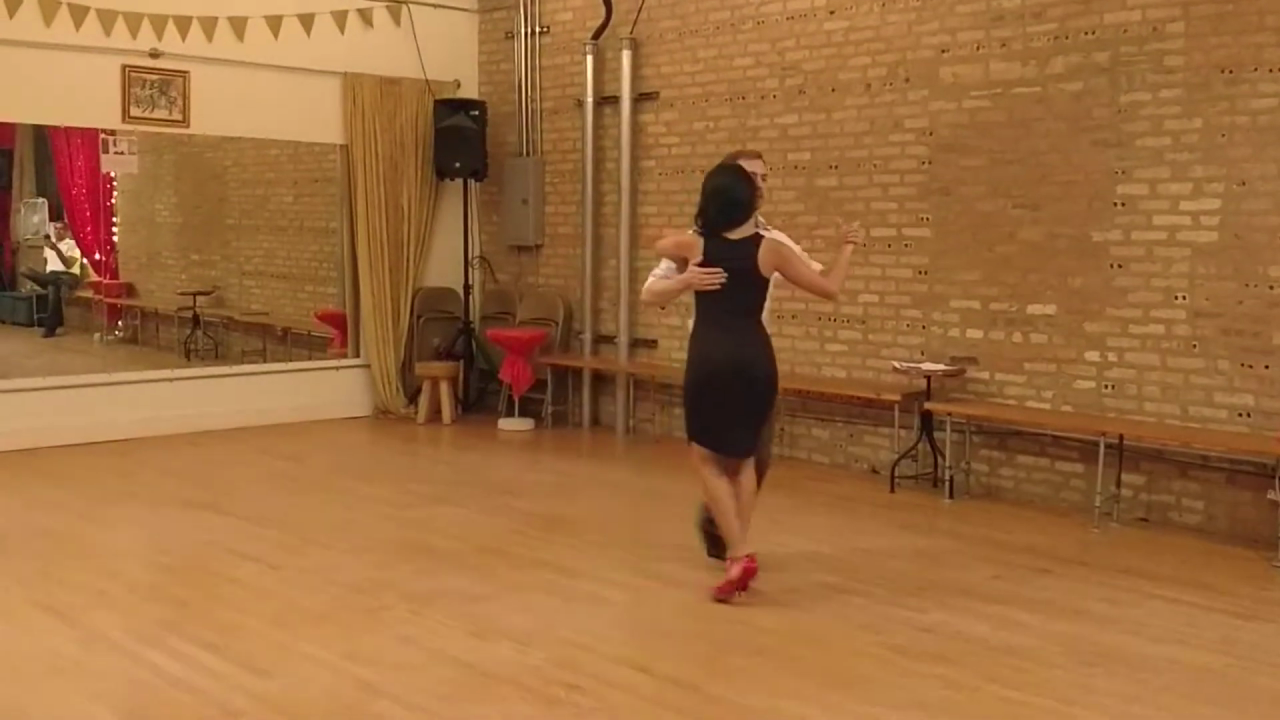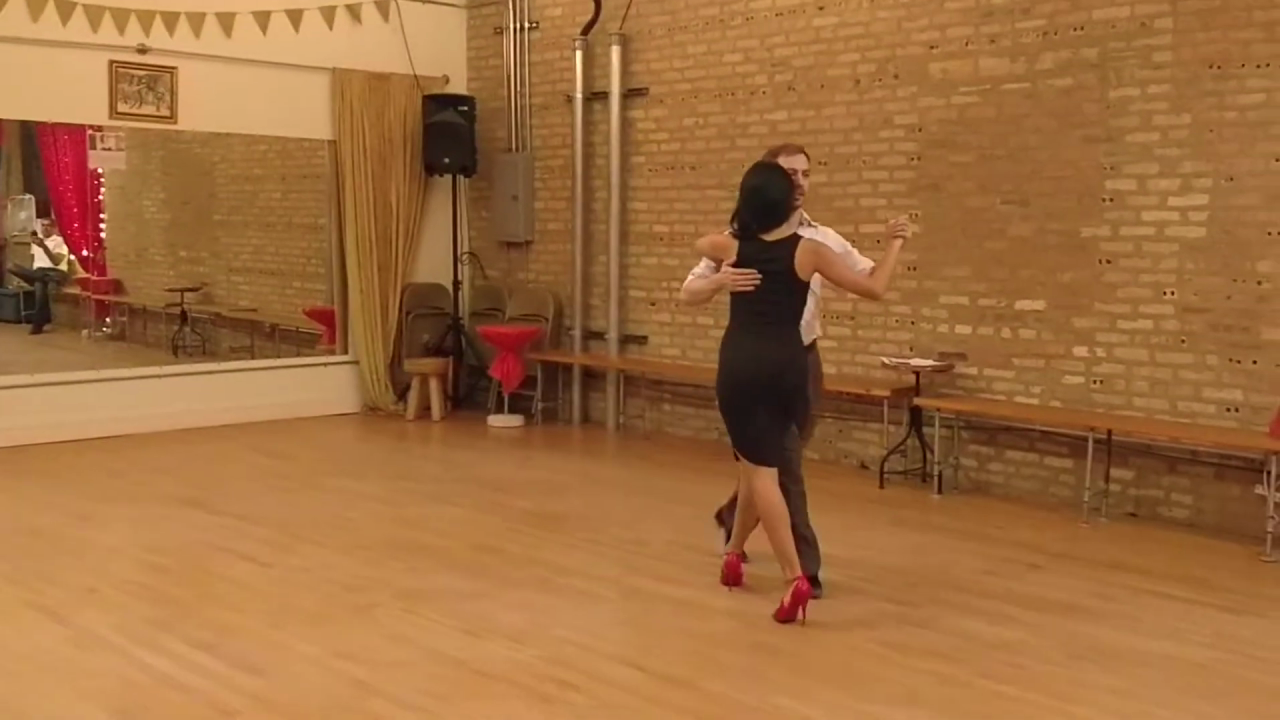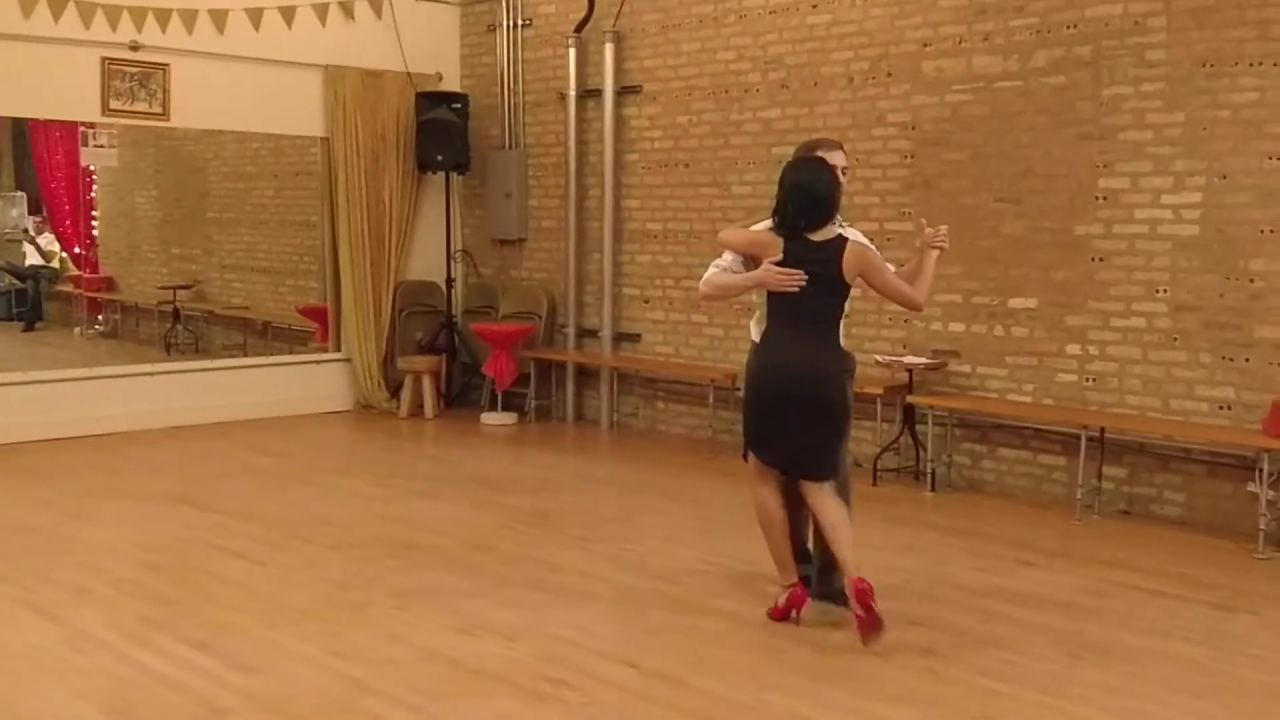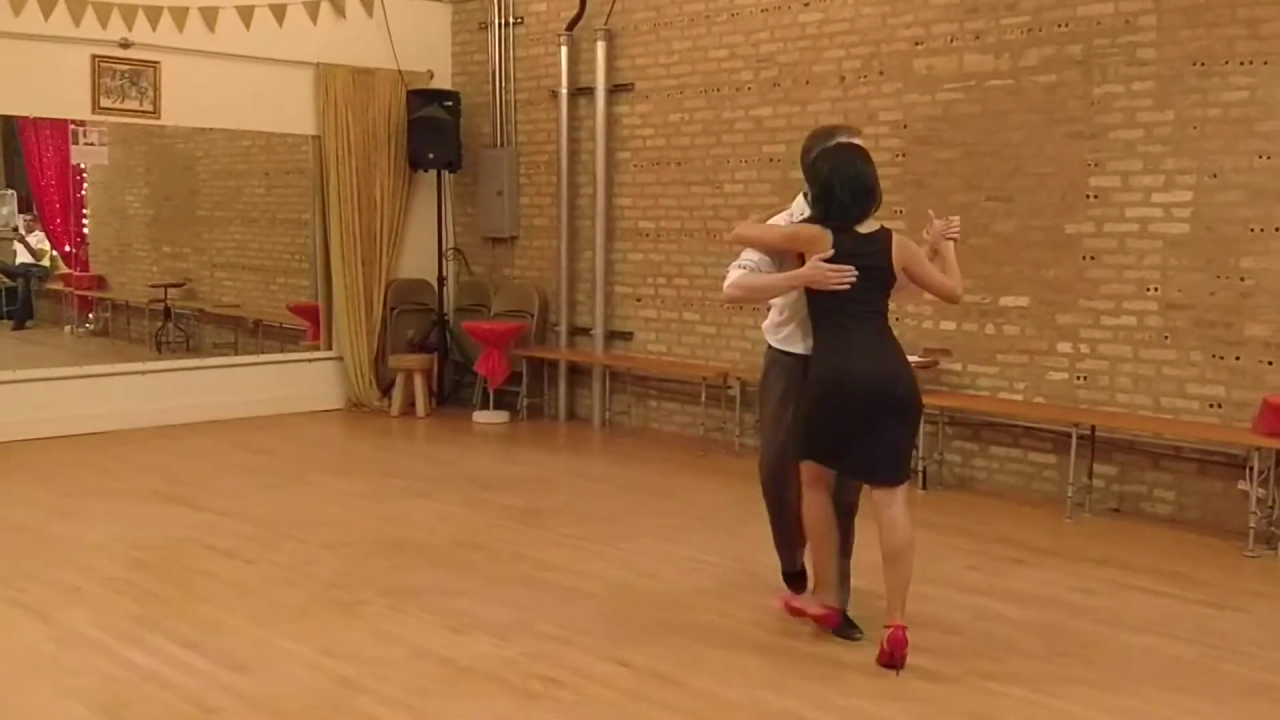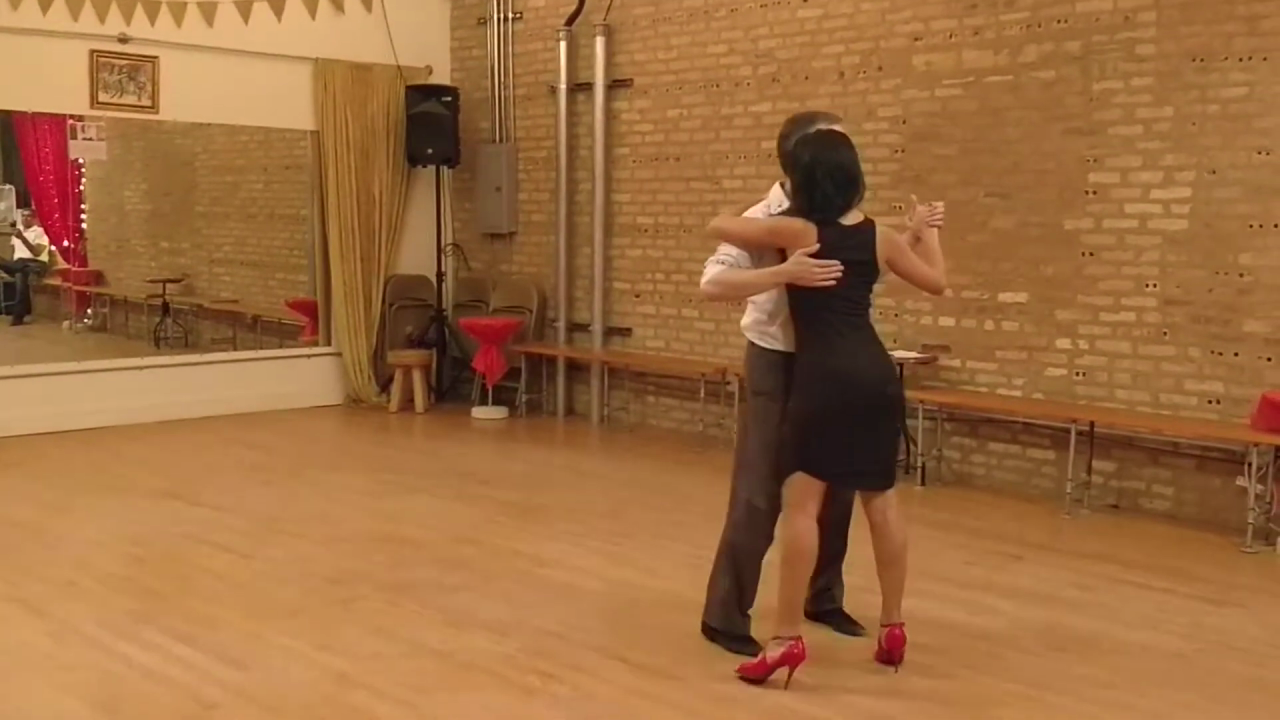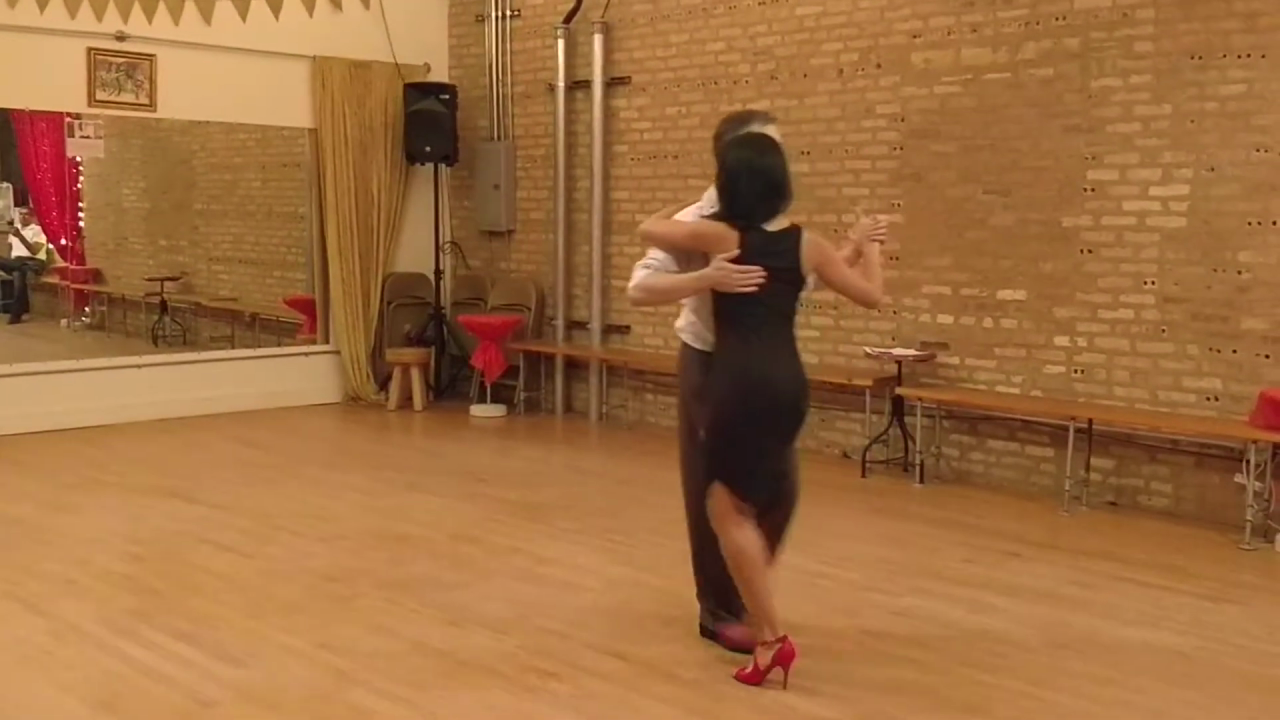
dt=0.5s
person 1, frame 1
left shoulder: (694, 246)
right shoulder: (770, 249)
left elbow: (660, 244)
right elbow: (830, 288)
right wrist: (848, 245)
left hip: (709, 358)
right hip: (754, 359)
left knee: (709, 463)
right knee: (743, 461)
left ankle: (739, 556)
right ankle: (740, 558)
person 1, frame 2
left shoulder: (731, 246)
right shoulder: (808, 251)
left elbow: (700, 244)
right elbow: (874, 288)
right wrist: (895, 242)
left hip: (740, 364)
right hip: (787, 365)
left knee: (761, 470)
right knee: (760, 463)
left ankle: (795, 579)
right ankle: (734, 552)
person 1, frame 3
left shoulder: (771, 245)
right shoulder: (853, 253)
left elbow: (724, 236)
right elbow: (915, 299)
right wrist: (931, 252)
left hip: (774, 369)
right hip: (824, 374)
left knee: (766, 479)
right knee: (820, 487)
left ankle: (791, 585)
right ankle: (855, 581)
person 1, frame 4
left shoulder: (813, 237)
right shoulder: (895, 245)
left elbow: (740, 233)
right elbow: (952, 290)
left wrist: (772, 224)
right wrist: (945, 243)
left hip: (836, 375)
right hip: (891, 375)
left knee: (816, 483)
right knee: (891, 498)
left ankle: (824, 597)
right ankle: (895, 626)
person 1, frame 5
left shoulder: (795, 231)
right shoulder: (878, 235)
left elbow: (718, 227)
right elbow: (936, 280)
left wrist: (744, 213)
right wrist: (926, 231)
left hip: (826, 377)
right hip: (876, 374)
left knee: (799, 503)
right knee: (881, 501)
left ankle: (788, 637)
right ankle: (893, 626)
person 1, frame 6
left shoulder: (718, 236)
right shoulder: (806, 243)
left elbow: (649, 229)
right elbow: (870, 295)
left wrist: (677, 217)
right wrist: (870, 247)
left hip: (742, 383)
right hip: (789, 383)
left knee: (727, 510)
right knee: (738, 502)
left ankle: (772, 641)
right ankle: (758, 621)
person 2, frame 1
left shoulder: (775, 241)
right elbow: (649, 293)
right wrist: (686, 281)
left knee: (757, 455)
left ankle: (724, 535)
right ankle: (716, 521)
person 2, frame 2
left shoulder: (823, 240)
left elbow: (871, 279)
right elbow: (688, 293)
right wrist: (718, 282)
left hip: (804, 358)
left knee: (785, 458)
right knee: (784, 461)
left ankle: (733, 514)
right ankle: (802, 562)
person 2, frame 3
left shoulder: (851, 241)
right shoulder: (766, 236)
right elbow: (709, 286)
left wrist: (924, 254)
right wrist: (758, 279)
left knee: (833, 471)
left ankle: (831, 574)
right ankle: (799, 568)
person 2, frame 4
right shoulder: (784, 229)
right elbow: (735, 289)
right wrist: (801, 277)
right hip: (792, 367)
left knee: (843, 487)
right knee: (780, 475)
left ankle: (832, 599)
right ankle: (792, 559)
person 2, frame 5
right shoulder: (763, 222)
right elbow: (712, 284)
right wrist: (785, 273)
right hip: (776, 366)
left knee: (835, 491)
right knee: (759, 494)
left ankle: (824, 598)
right ankle: (725, 615)
person 2, frame 6
right shoulder: (695, 225)
right elbow: (640, 288)
left wrist: (858, 247)
right wrist: (706, 278)
right hip: (709, 367)
left knee: (779, 489)
right knee: (714, 491)
left ankle: (731, 592)
right ankle: (722, 613)
